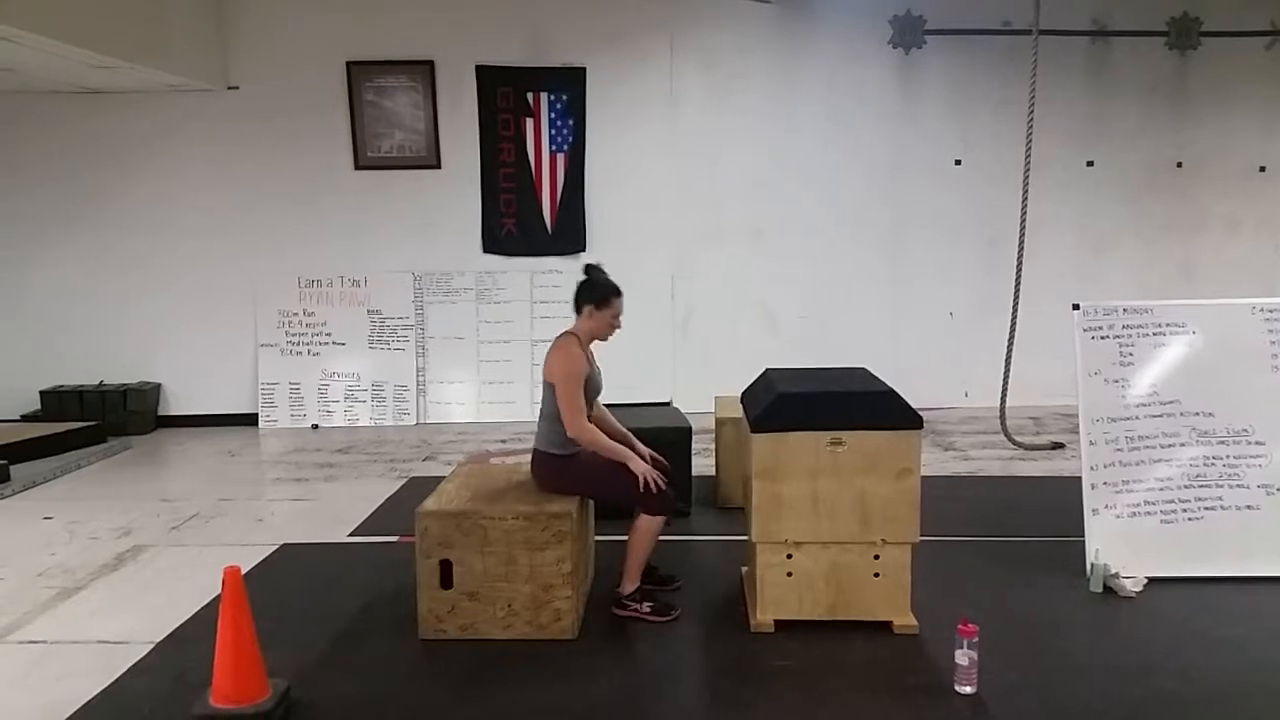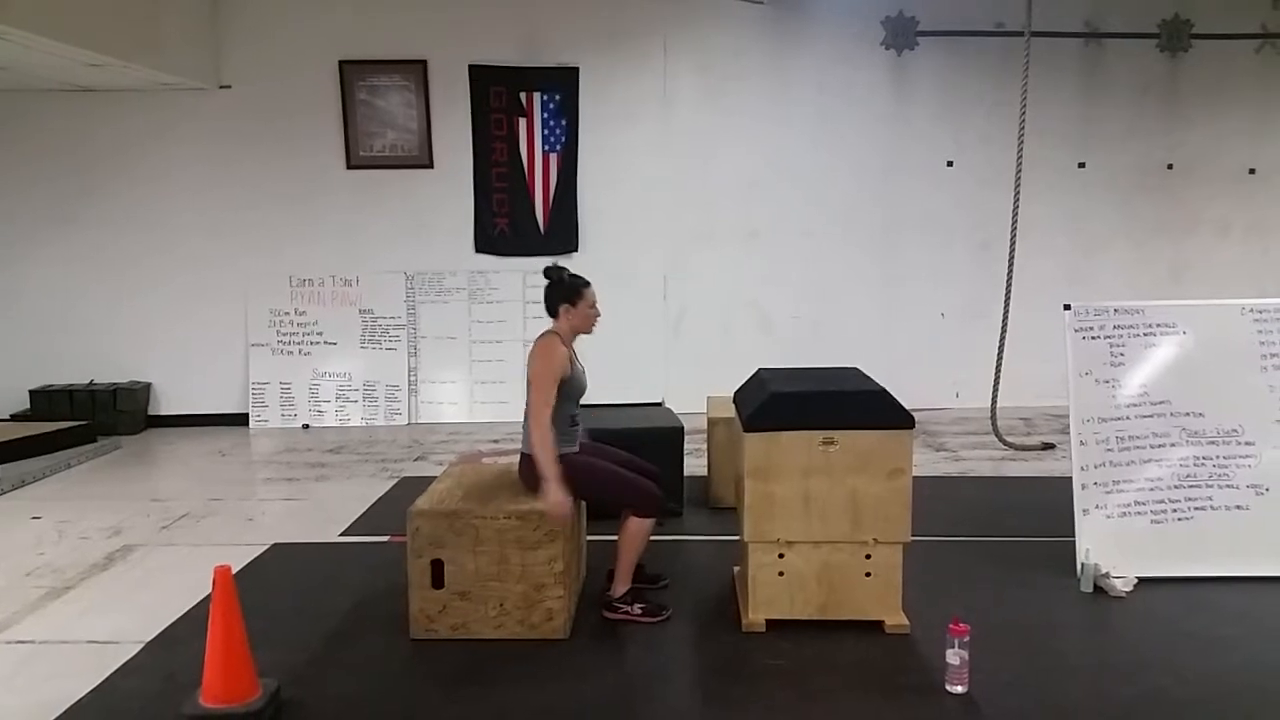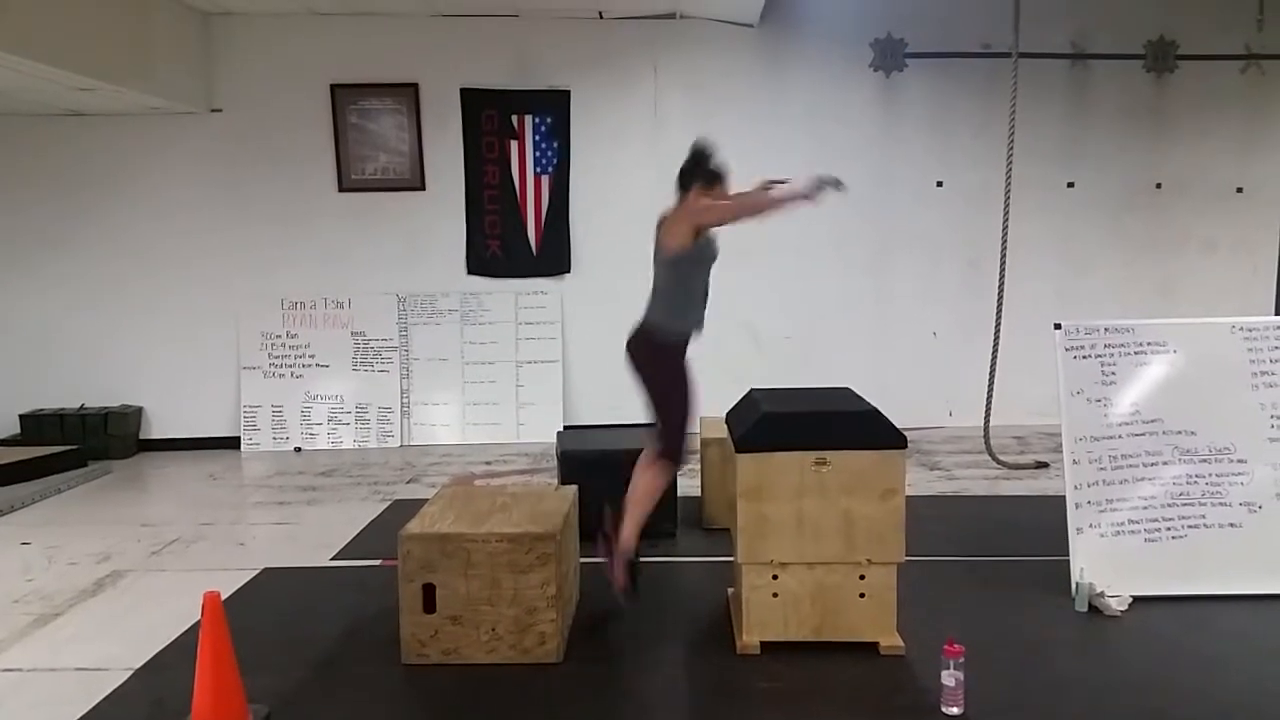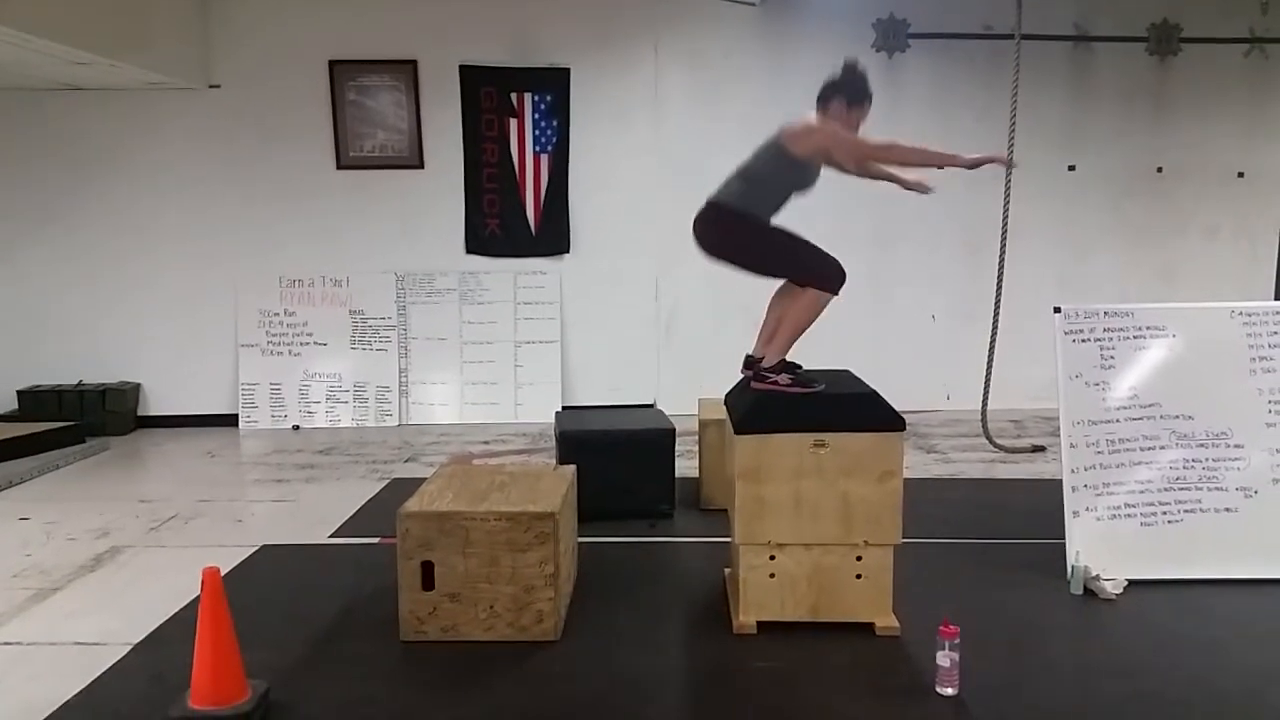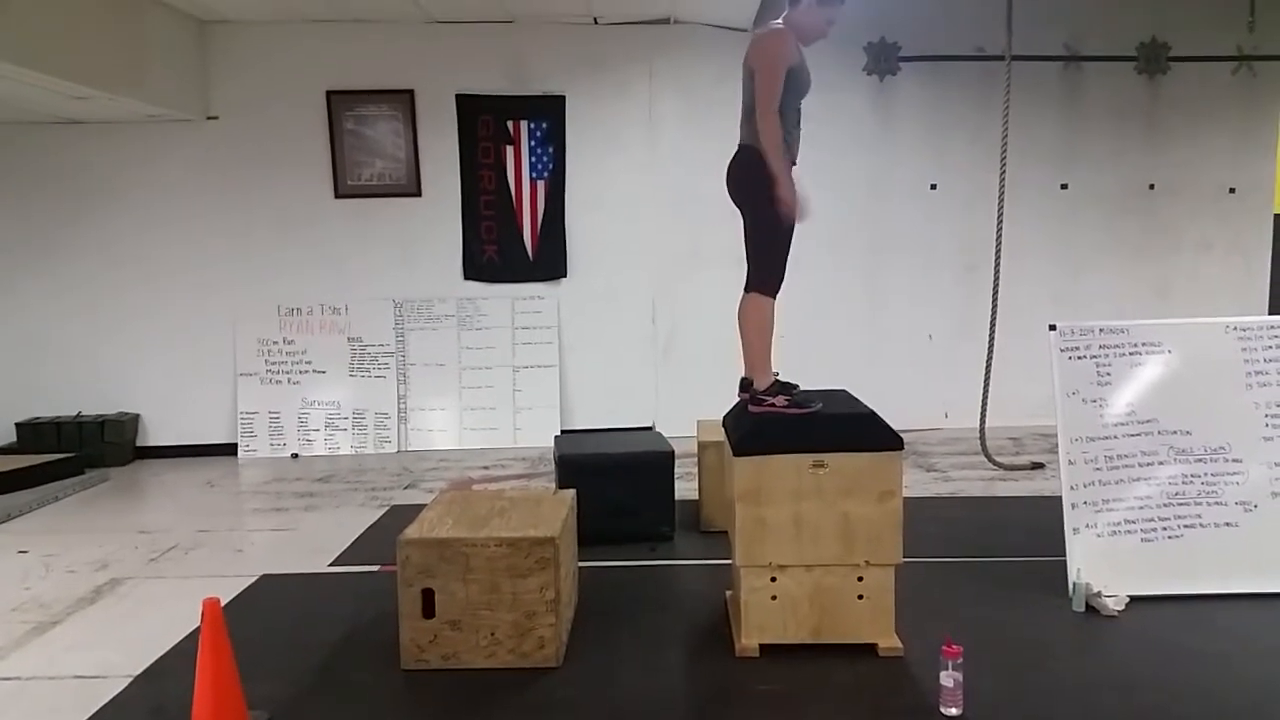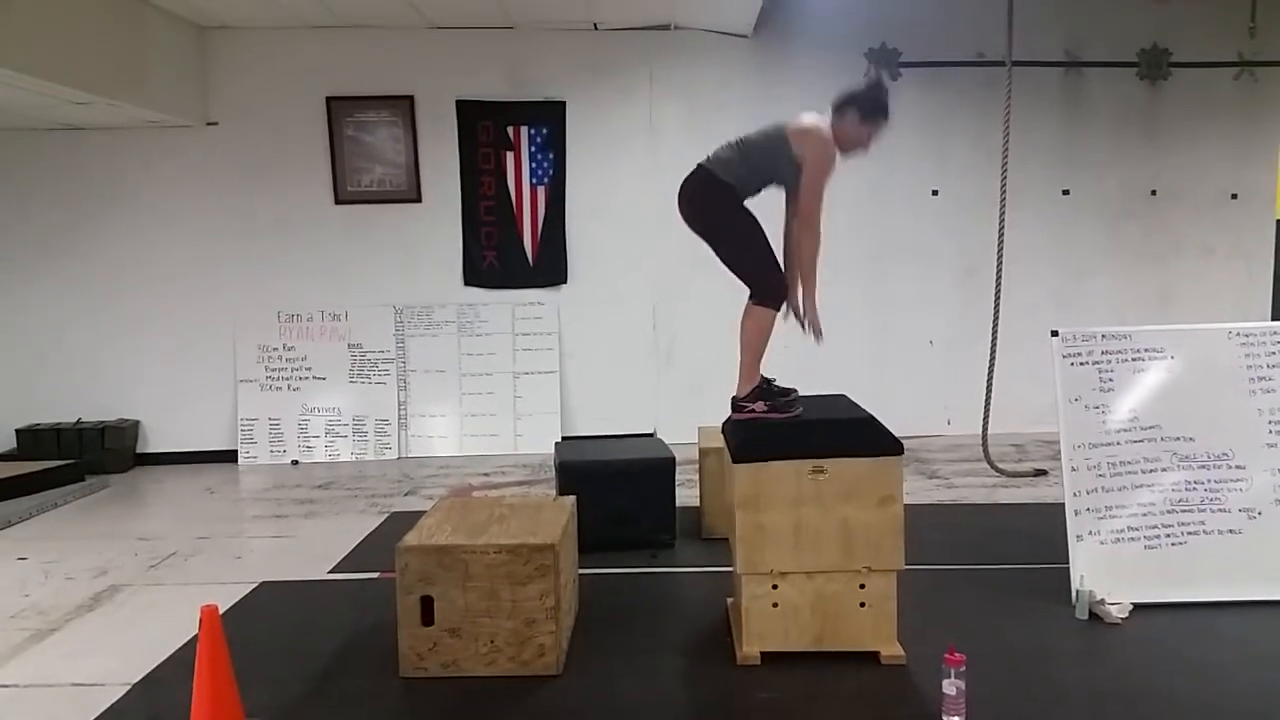
dt=0.7s
person 1, frame 1
left shoulder: (580, 347)
right shoulder: (568, 353)
left elbow: (592, 409)
right elbow: (578, 428)
left wrist: (635, 445)
right wrist: (630, 458)
left hip: (572, 452)
right hip: (558, 461)
left knee: (658, 472)
right knee: (658, 497)
left ankle: (638, 567)
right ankle: (628, 595)
person 1, frame 2
left shoulder: (562, 345)
right shoulder: (551, 351)
right elbow: (540, 420)
left wrist: (595, 452)
right wrist: (552, 482)
left hip: (567, 450)
right hip: (550, 461)
left knee: (648, 476)
right knee: (648, 499)
left ankle: (626, 567)
right ankle: (619, 597)
person 1, frame 3
left shoulder: (678, 220)
right shoulder: (687, 218)
left elbow: (741, 205)
right elbow: (752, 206)
left wrist: (766, 188)
right wrist: (806, 189)
left hip: (655, 343)
right hip: (659, 348)
left knee: (669, 447)
right knee: (670, 453)
left ankle: (620, 530)
right ankle: (625, 550)
person 1, frame 4
left shoulder: (814, 135)
right shoulder: (820, 133)
left elbow: (854, 162)
right elbow: (884, 151)
left wrist: (902, 181)
right wrist: (962, 160)
left hip: (729, 223)
right hip: (724, 226)
left knee: (808, 274)
right knee: (828, 276)
left ankle: (761, 358)
right ankle: (768, 366)
person 1, frame 5
left shoulder: (782, 44)
right shoulder: (776, 39)
right elbow: (765, 114)
right wrist: (782, 179)
left hip: (762, 171)
right hip: (762, 171)
left knee: (763, 279)
right knee: (765, 279)
left ankle: (755, 379)
right ankle: (763, 389)
person 1, frame 6
left shoulder: (811, 134)
right shoulder: (822, 144)
left elbow: (794, 220)
right elbow: (807, 225)
left wrist: (791, 287)
right wrist: (808, 296)
left hip: (708, 193)
right hip: (711, 195)
left knee: (768, 288)
right knee: (770, 290)
left ankle: (752, 382)
right ankle: (746, 395)
